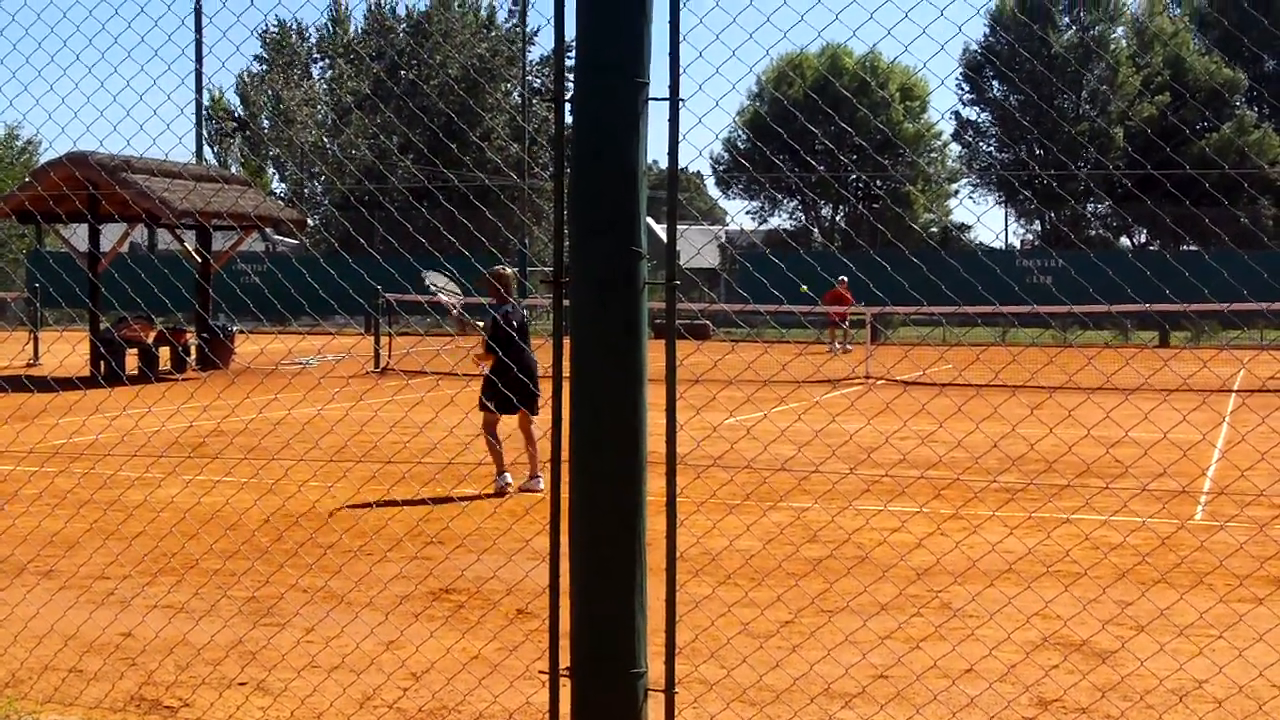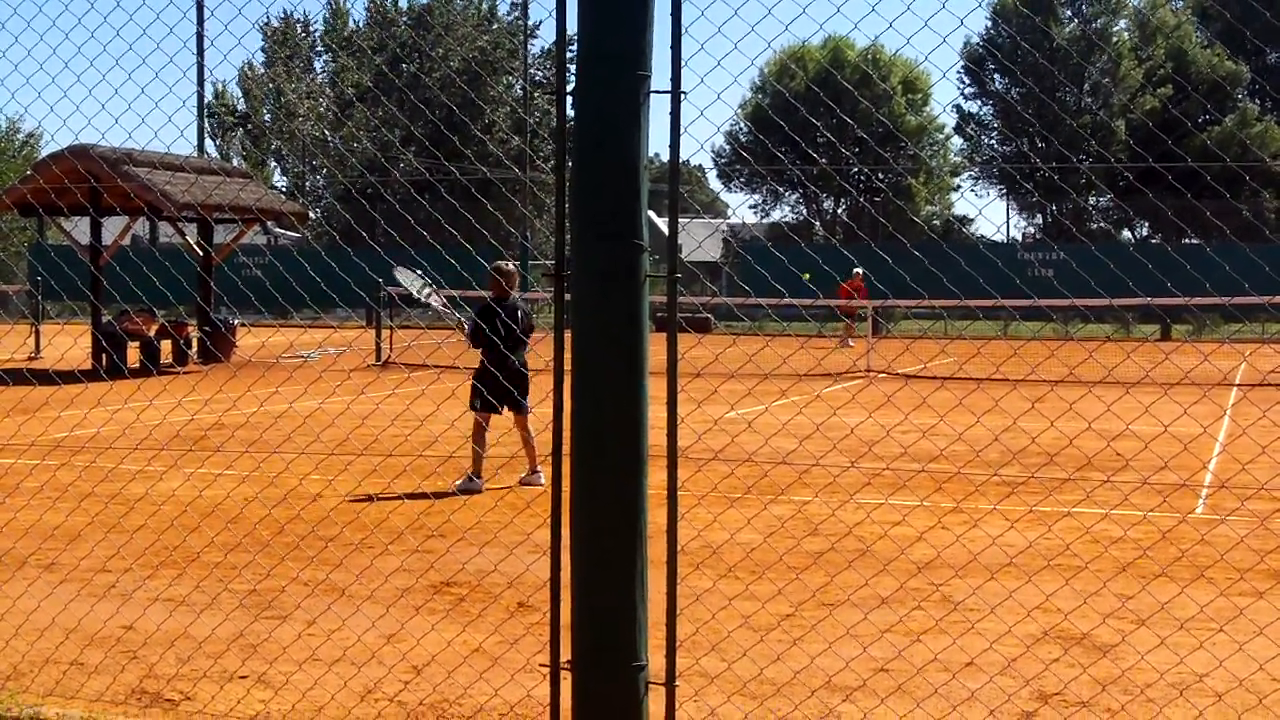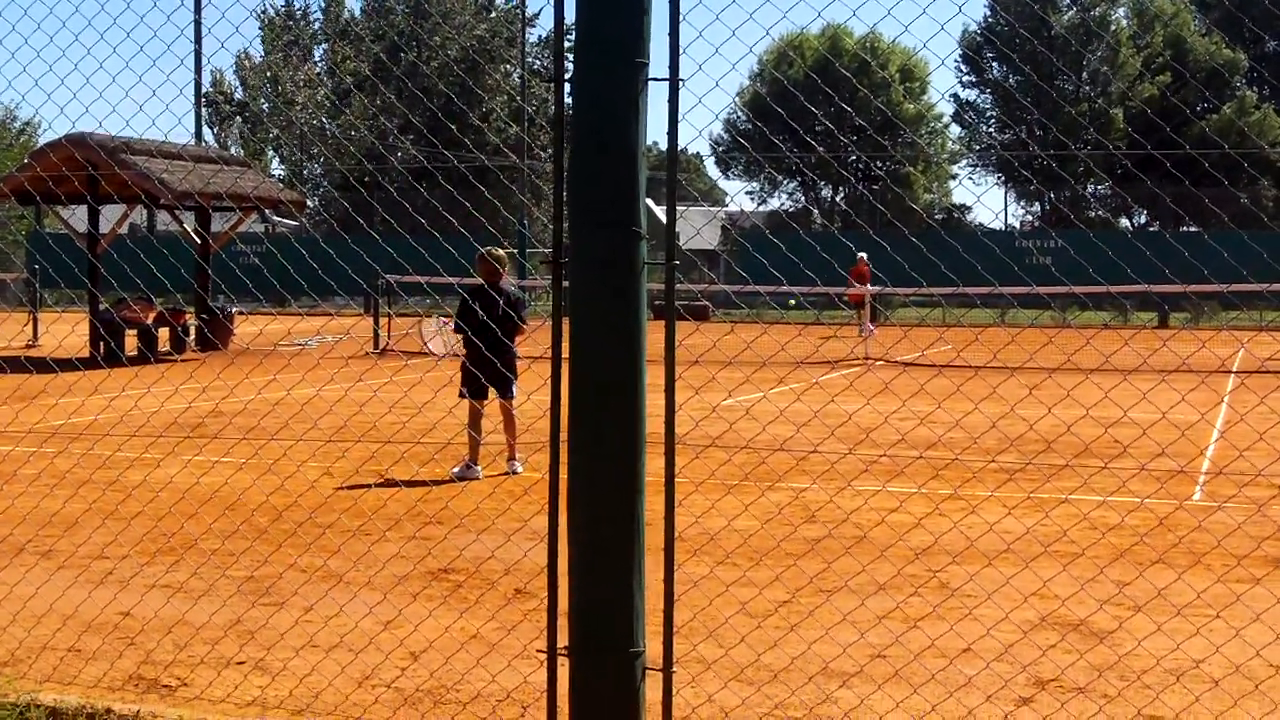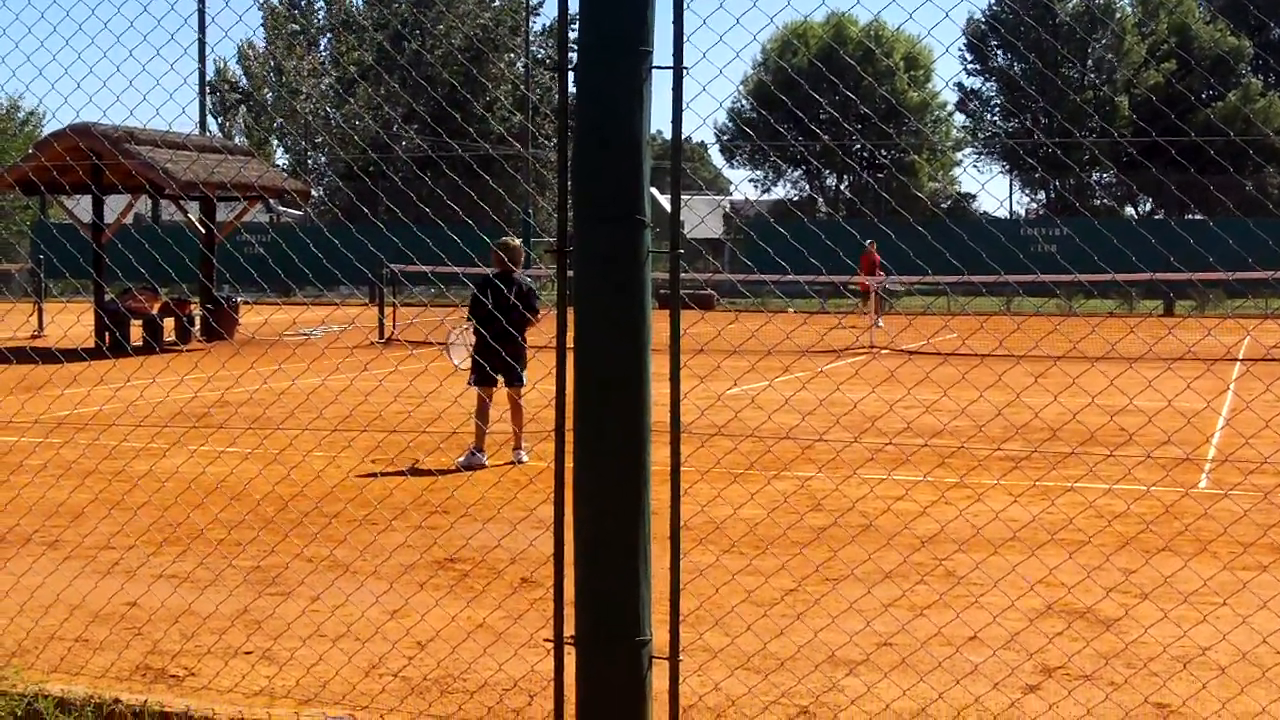
dt=0.3s
person 1, frame 1
left shoulder: (498, 313)
right shoulder: (518, 310)
left elbow: (492, 351)
left wrist: (480, 357)
left hip: (503, 374)
right hip: (527, 373)
left knee: (489, 425)
right knee: (526, 425)
left ankle: (503, 475)
right ankle: (535, 477)
person 1, frame 2
left shoulder: (487, 308)
right shoulder: (523, 309)
left elbow: (476, 342)
left wrist: (470, 331)
left hip: (492, 371)
right hip: (518, 370)
left knee: (480, 423)
right knee: (522, 422)
left ankle: (476, 477)
right ankle: (535, 471)
person 1, frame 3
left shoulder: (471, 295)
right shoulder: (513, 295)
left elbow: (460, 330)
right elbow: (521, 329)
left hip: (476, 359)
right hip: (504, 359)
left knee: (475, 411)
right knee: (507, 409)
left ankle: (473, 464)
right ankle: (513, 459)
person 1, frame 4
left shoulder: (484, 283)
right shoulder: (525, 285)
left elbow: (473, 318)
right elbow: (533, 318)
left hip: (486, 347)
right hip: (514, 348)
left knee: (484, 399)
right knee: (515, 398)
left ankle: (478, 451)
right ankle: (519, 449)
